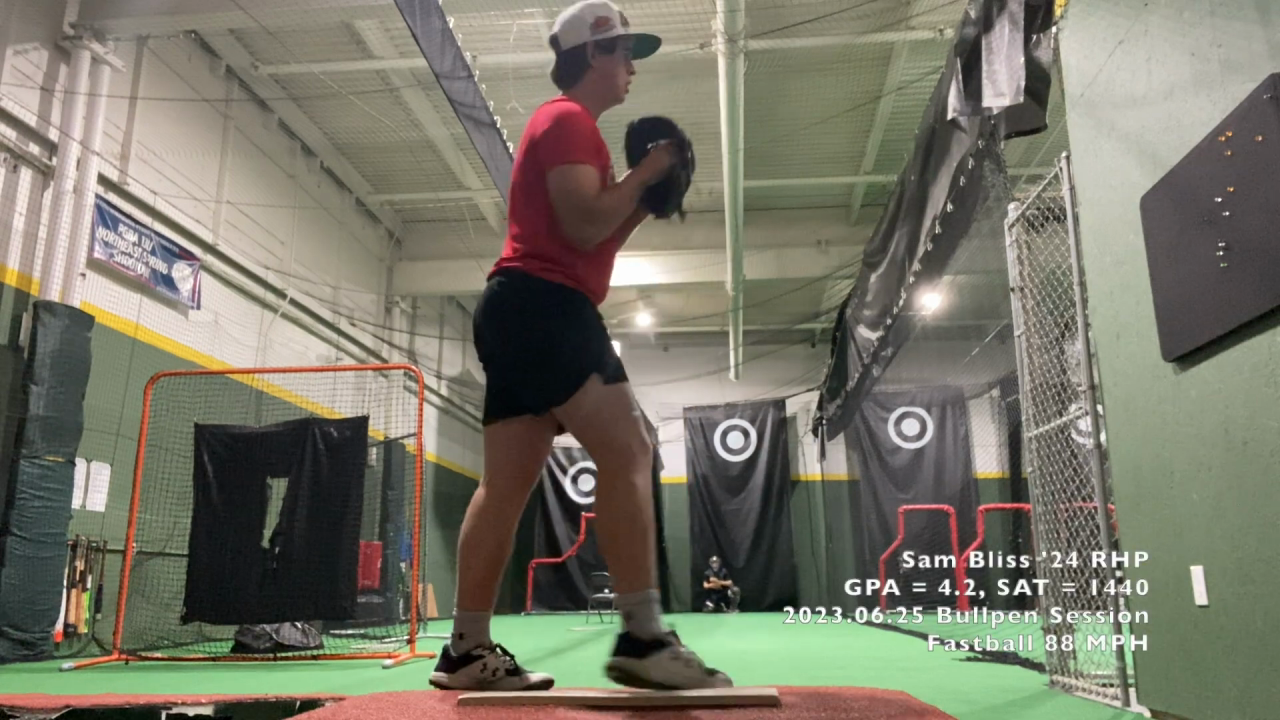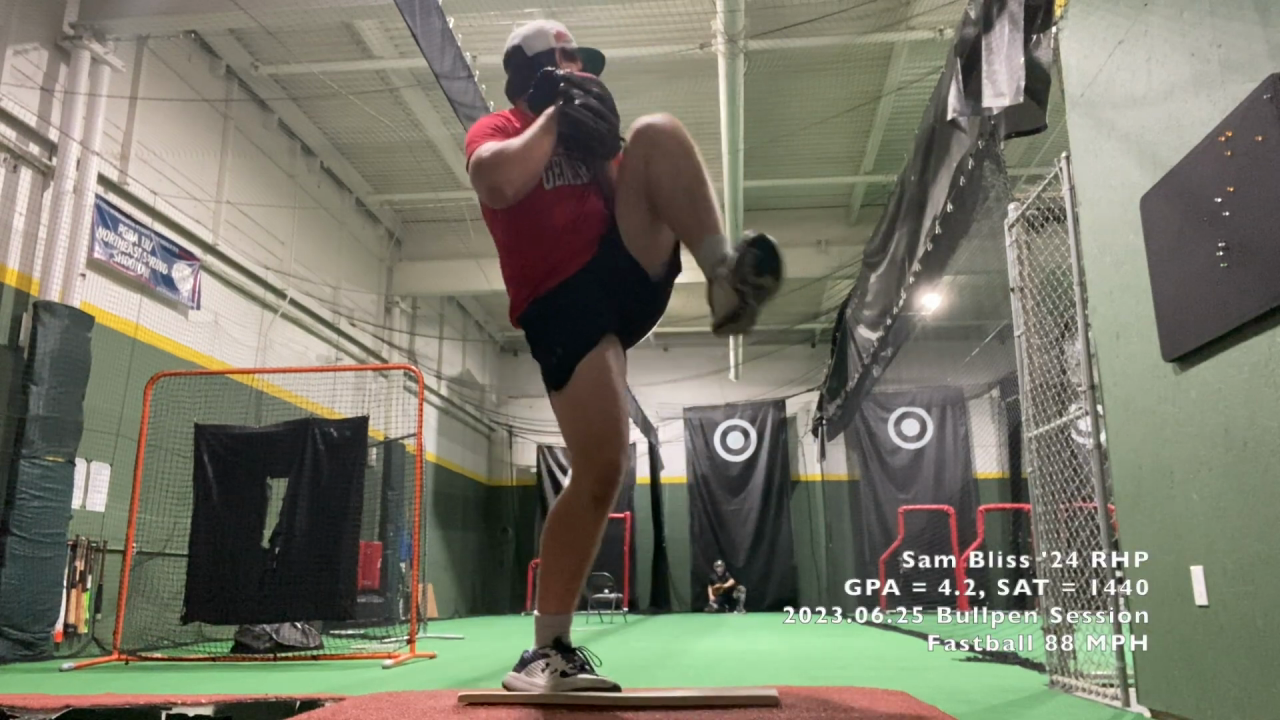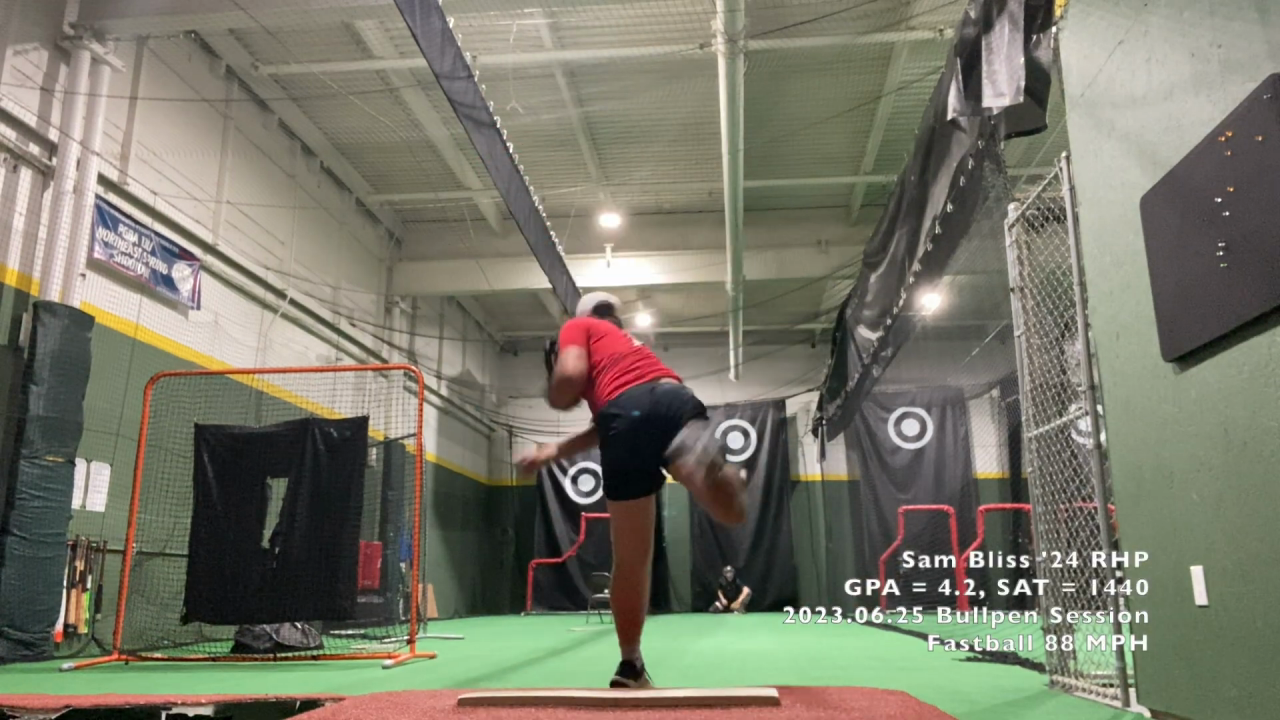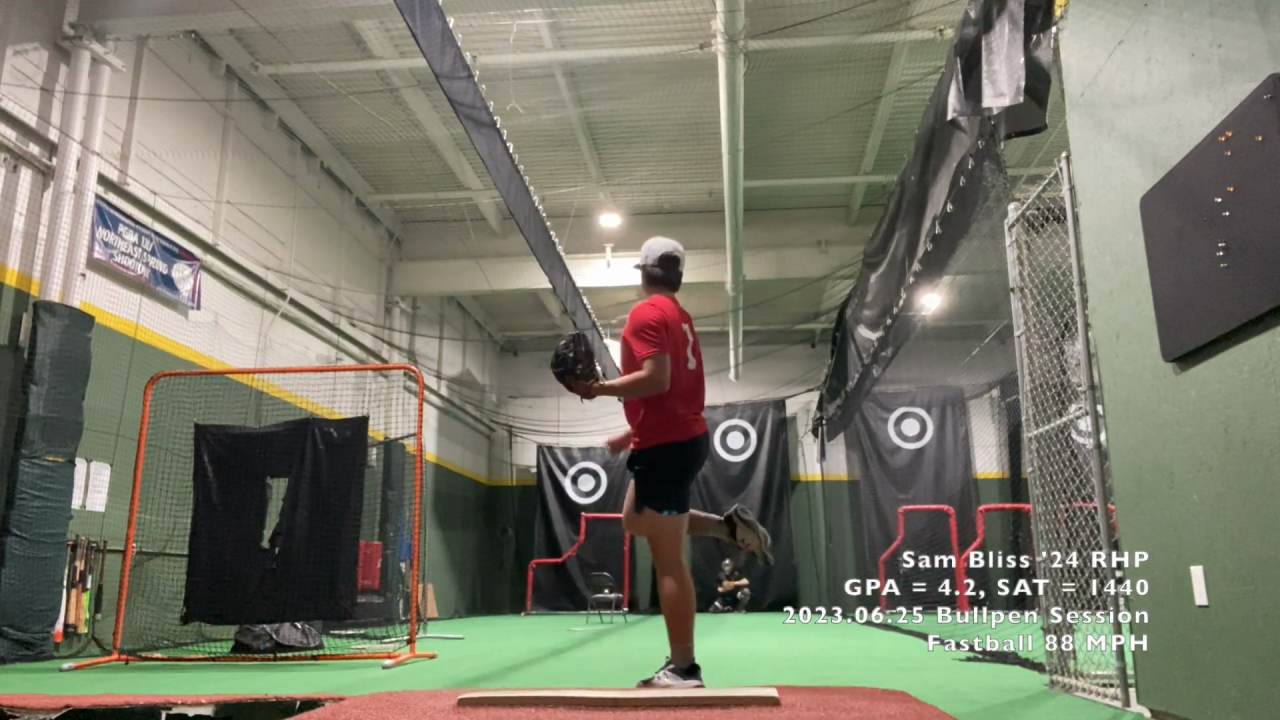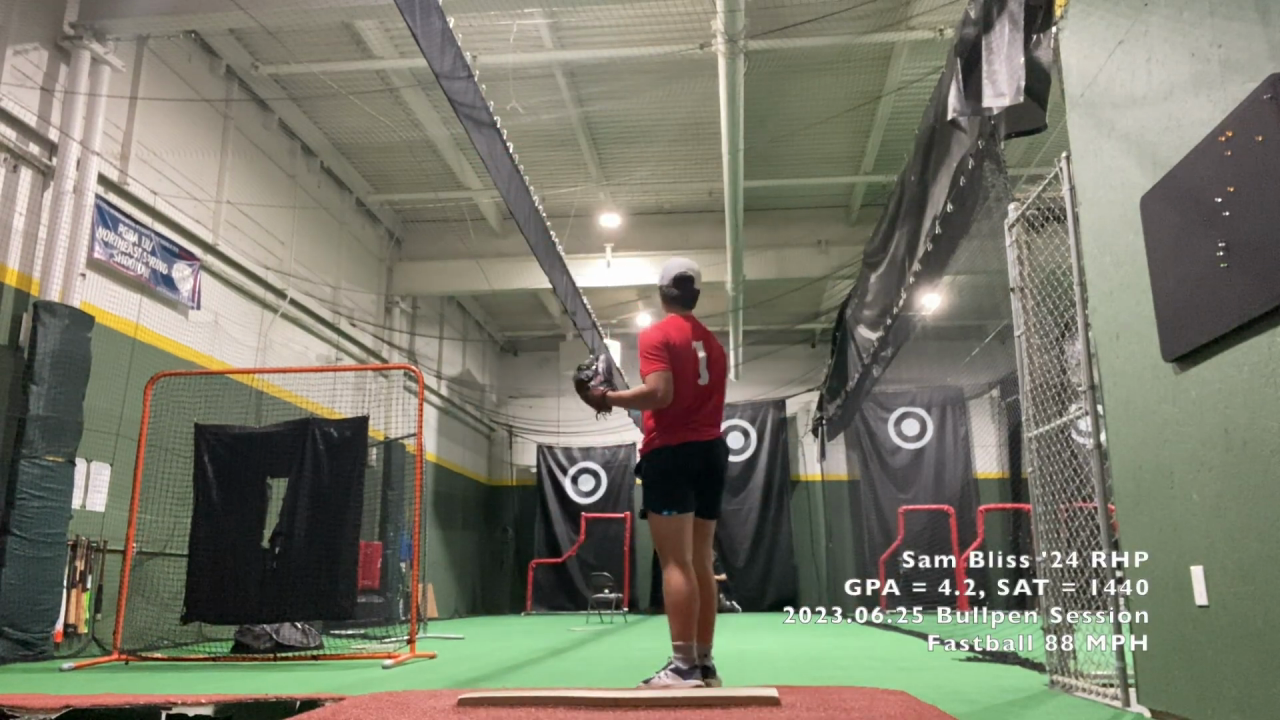
dt=1s
person 1, frame 1
left shoulder: (563, 127)
right shoulder: (568, 122)
left elbow: (593, 238)
right elbow: (584, 226)
left wrist: (640, 197)
right wrist: (646, 174)
left hip: (525, 313)
right hip: (541, 306)
left knee: (505, 483)
right knee: (625, 453)
left ankle: (468, 649)
right ankle: (643, 634)
person 1, frame 2
right shoulder: (493, 132)
left elbow: (627, 199)
right elbow: (503, 180)
left wrist: (603, 153)
right wrist: (553, 114)
left hip: (625, 275)
right hip: (562, 305)
left knee: (659, 131)
right knee: (601, 462)
left ankle: (728, 277)
right ankle: (547, 653)
person 1, frame 3
left shoulder: (583, 327)
right shoulder: (624, 339)
left elbow: (570, 378)
left wrist: (571, 396)
right wrist: (556, 450)
left hip: (630, 414)
left knee: (632, 558)
right knee: (730, 507)
left ankle: (631, 667)
right ankle: (703, 451)
person 1, frame 4
left shoulder: (645, 313)
right shoulder: (681, 317)
left elbow: (655, 379)
left wrist: (598, 388)
right wrist: (633, 434)
left hip: (666, 445)
right hip: (688, 438)
left knee: (668, 560)
right knee: (636, 516)
left ankle: (683, 668)
right ankle: (727, 525)
person 1, frame 5
left shoulder: (658, 335)
right shoulder: (714, 343)
left elbow: (658, 394)
left wrist: (611, 398)
left hip: (670, 453)
right hip: (712, 451)
left knee: (675, 561)
right knee: (701, 561)
left ankle: (682, 664)
right ankle: (704, 663)
